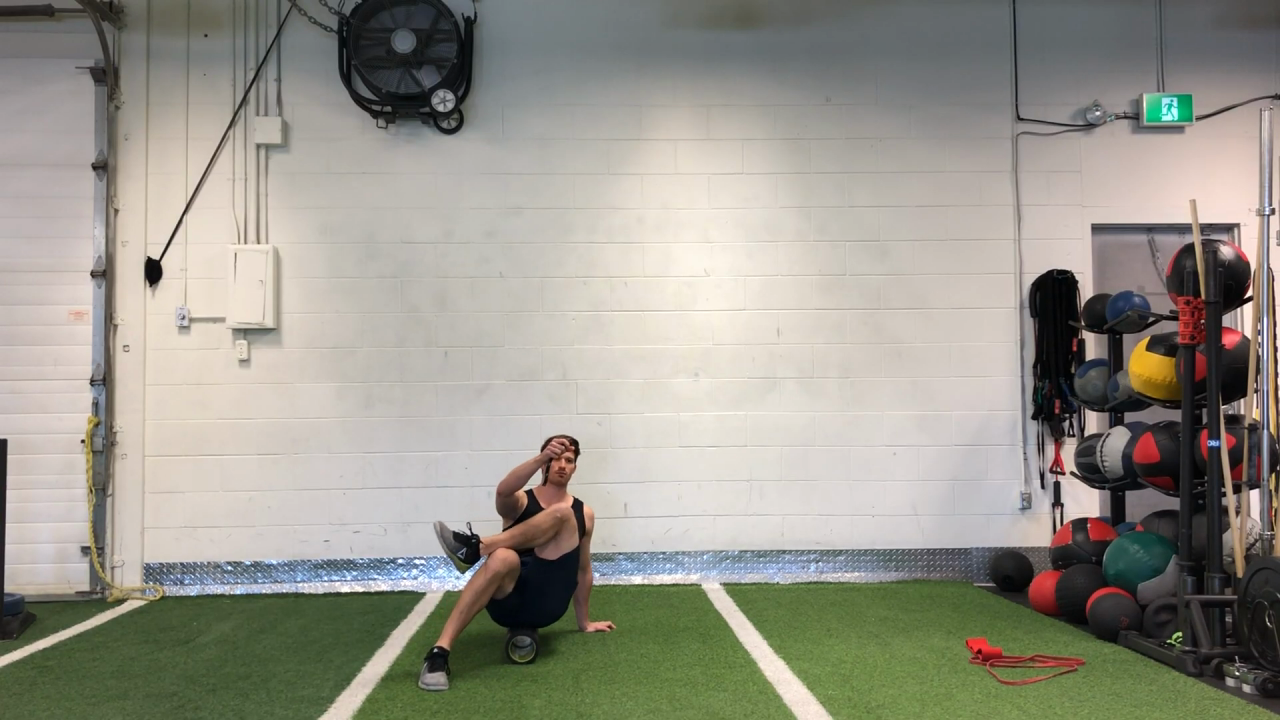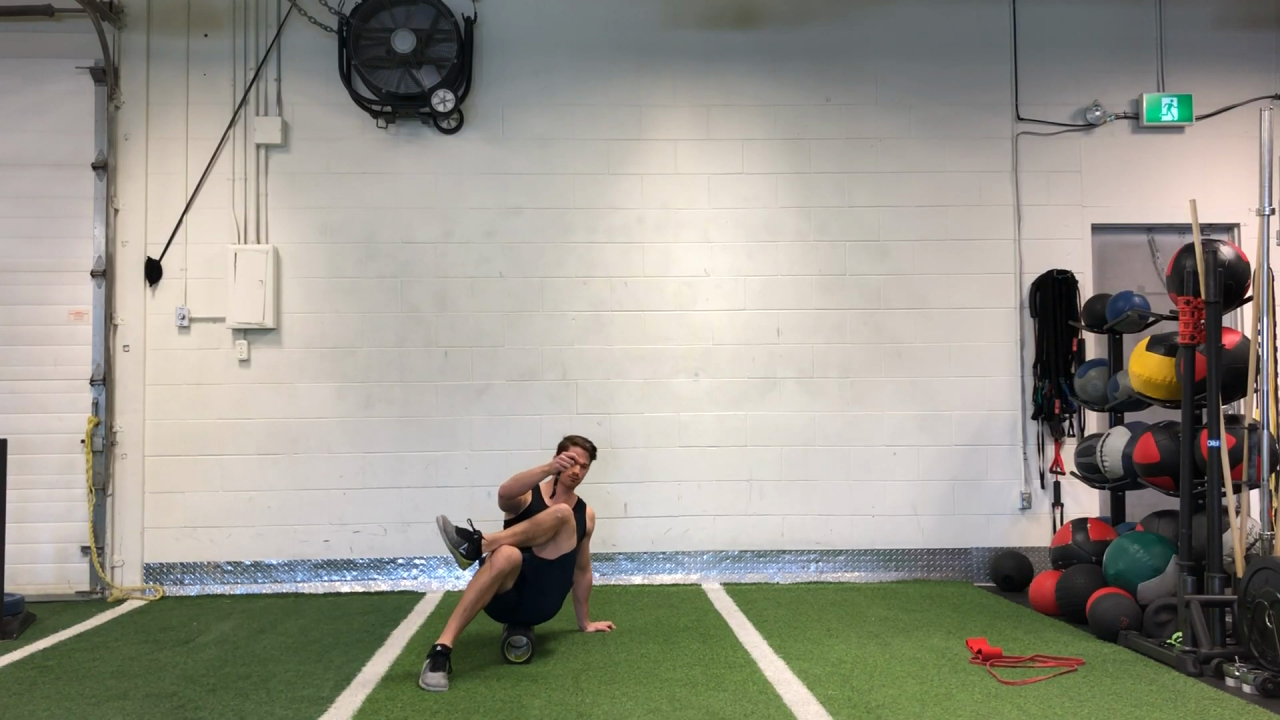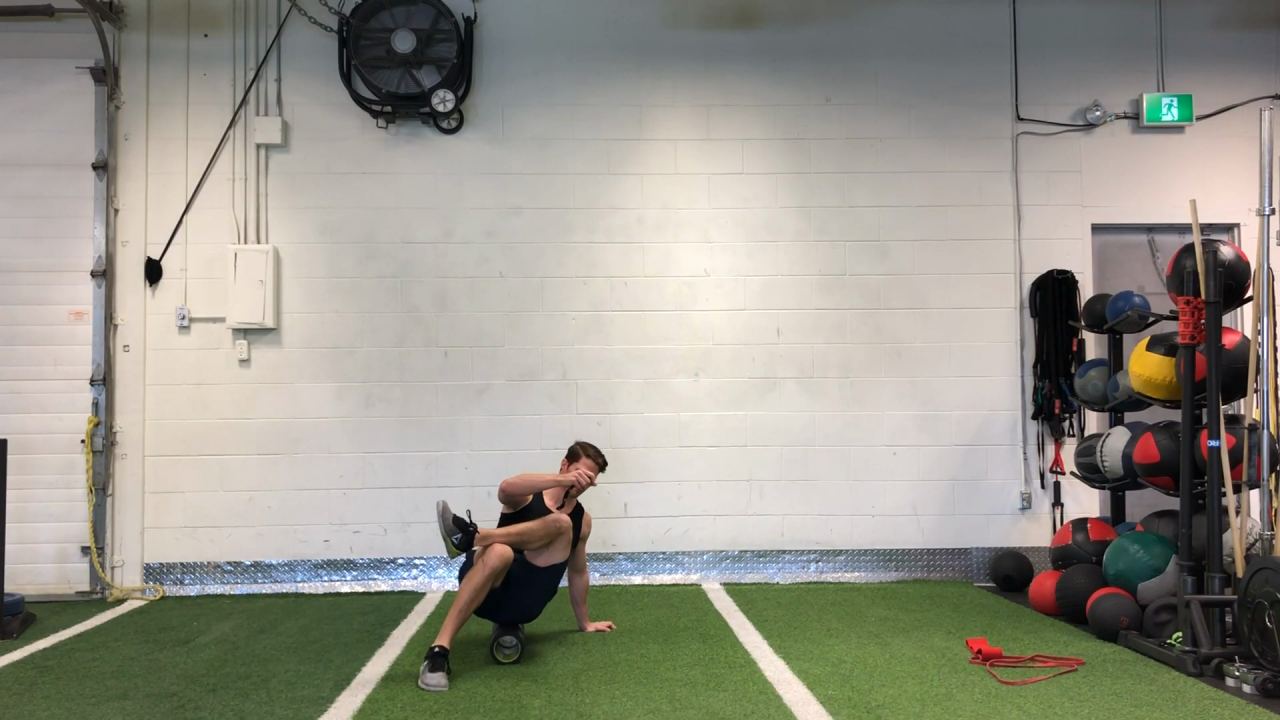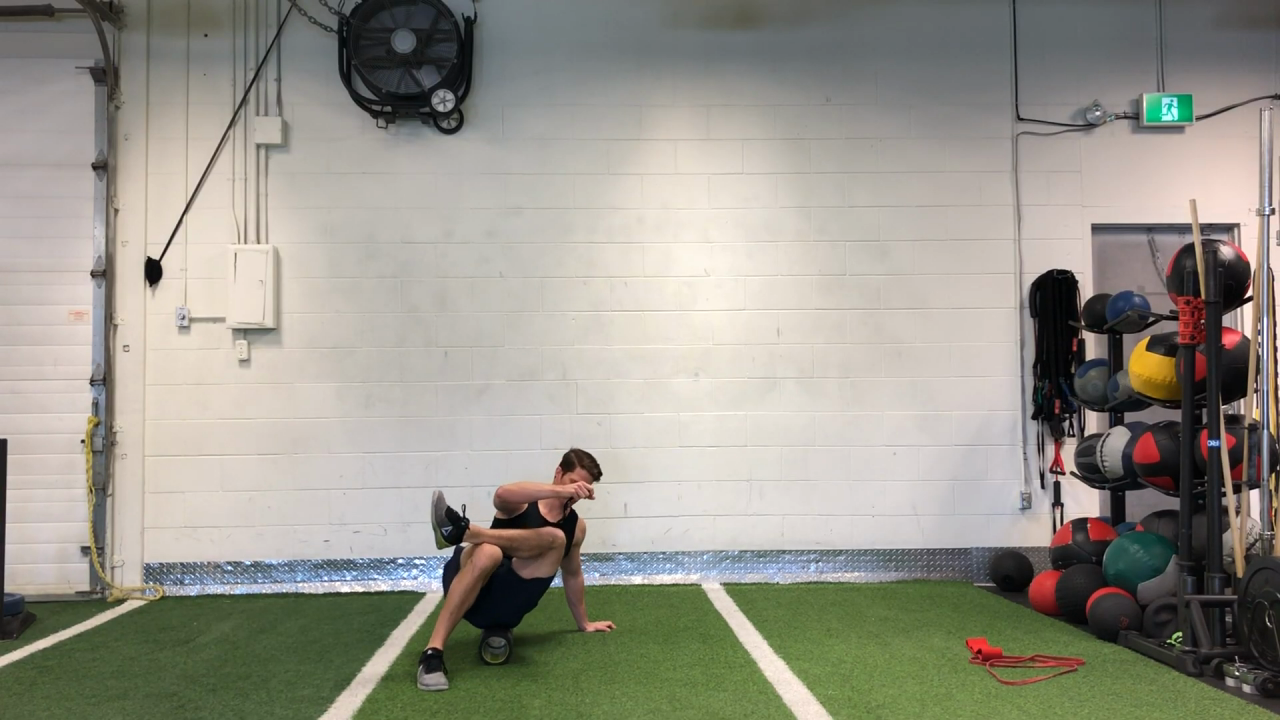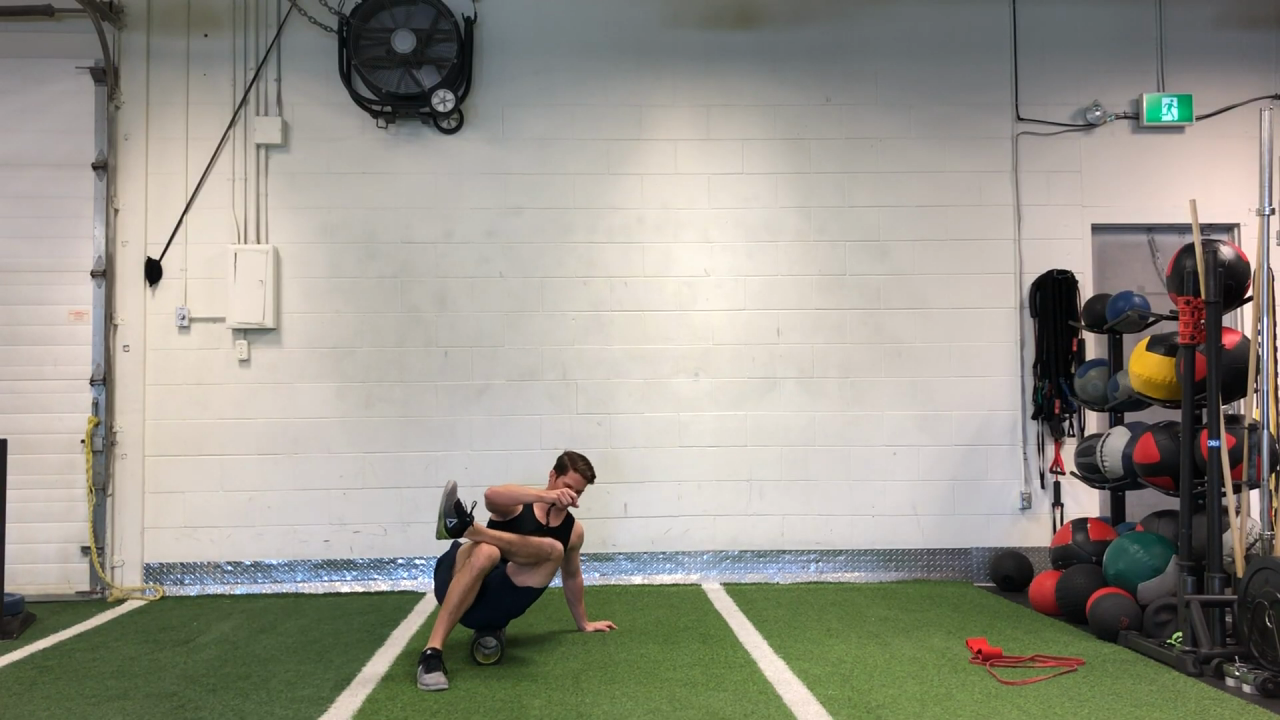
dt=0.2s
person 1, frame 1
left shoulder: (583, 514)
right shoulder: (520, 502)
left elbow: (583, 570)
right elbow: (503, 491)
left wrist: (584, 622)
right wrist: (542, 457)
left hip: (547, 604)
right hip: (507, 598)
left knee: (562, 513)
right knee: (503, 557)
right ankle: (440, 652)
person 1, frame 2
left shoulder: (585, 514)
right shoulder: (525, 498)
left elbow: (582, 570)
right elbow: (505, 493)
left wrist: (585, 622)
right wrist: (551, 467)
left hip: (541, 603)
right hip: (505, 596)
left knee: (562, 514)
right knee: (507, 554)
right ankle: (442, 650)
person 1, frame 3
left shoulder: (582, 519)
right shoulder: (527, 497)
left elbow: (578, 572)
right elbow: (506, 488)
left wrist: (584, 622)
right wrist: (562, 480)
left hip: (524, 603)
right hip: (490, 589)
left knee: (561, 523)
right knee: (499, 553)
right ankle: (438, 651)
person 1, frame 4
left shoulder: (576, 526)
right shoulder: (522, 502)
left elbow: (573, 575)
right elbow: (502, 494)
left wrist: (584, 622)
right wrist: (561, 491)
left hip: (505, 607)
right hip: (471, 584)
left knee: (556, 538)
right knee: (488, 552)
right ankle: (433, 653)
person 1, frame 5
left shoulder: (573, 530)
right shoulder: (517, 504)
left elbow: (572, 577)
right elbow: (491, 495)
left wrist: (583, 623)
right wrist: (546, 496)
left hip: (493, 609)
right hip: (458, 581)
left knee: (553, 549)
right knee: (486, 552)
right ankle: (432, 653)
